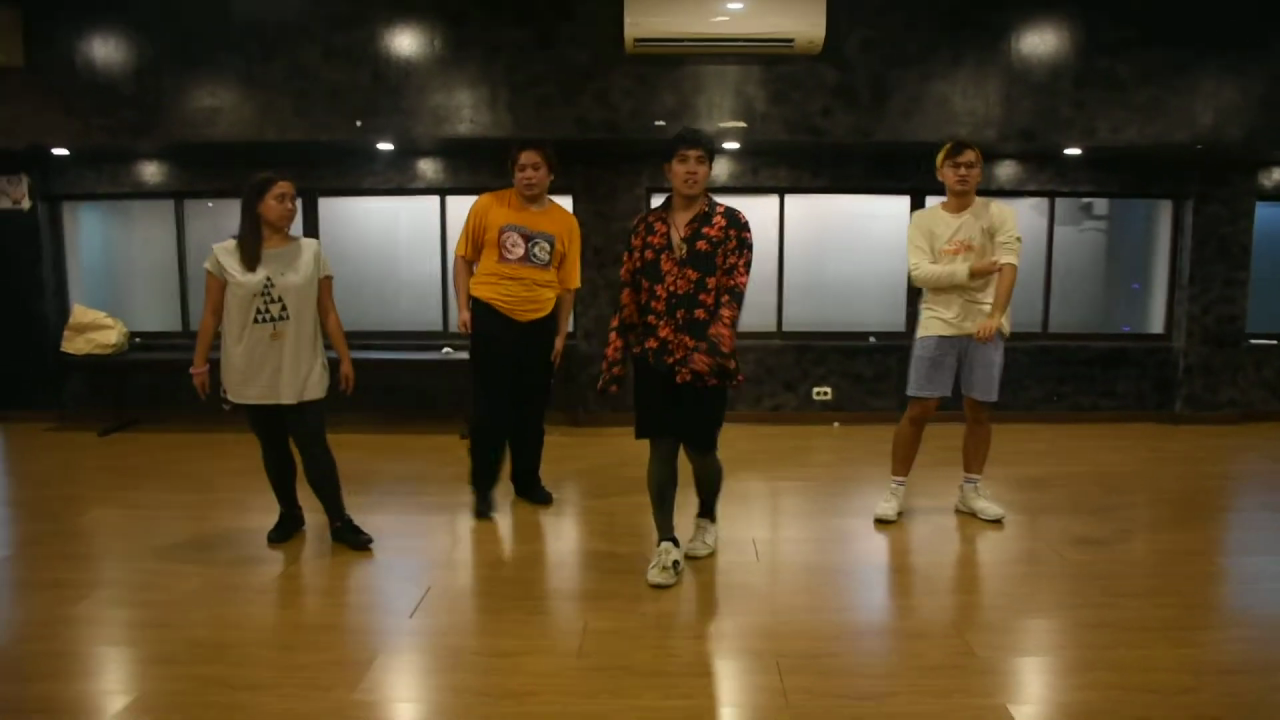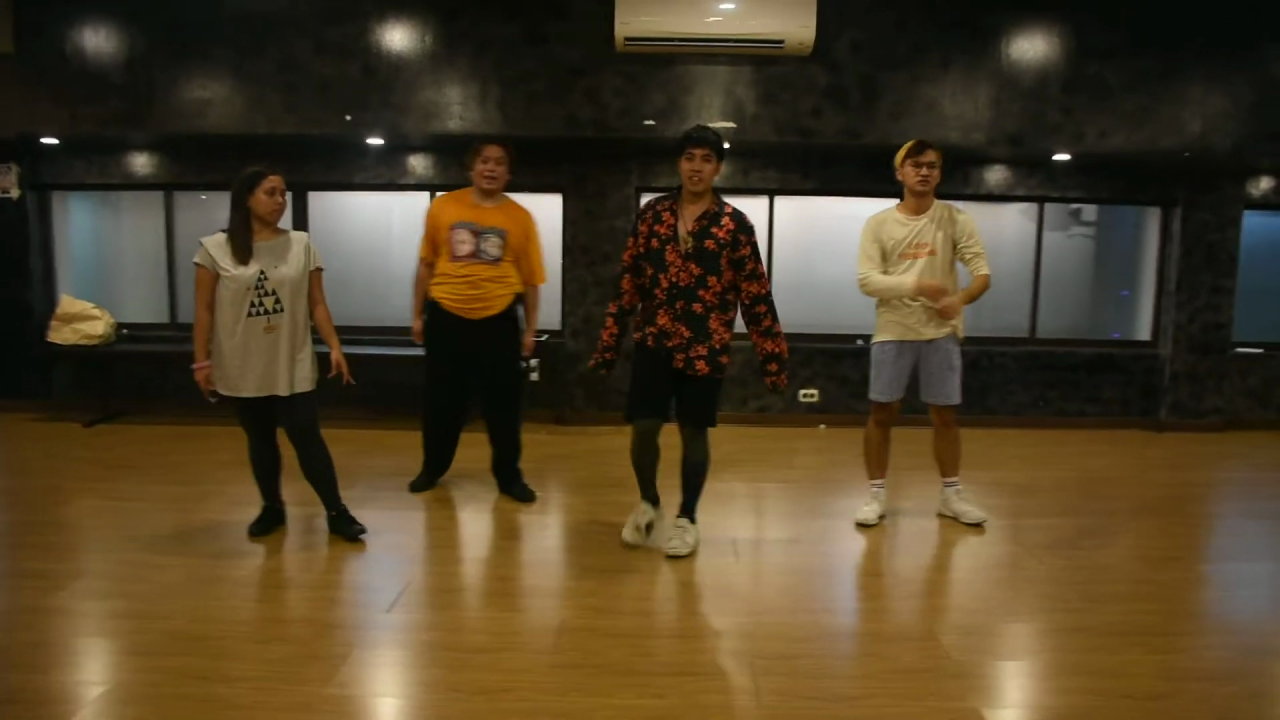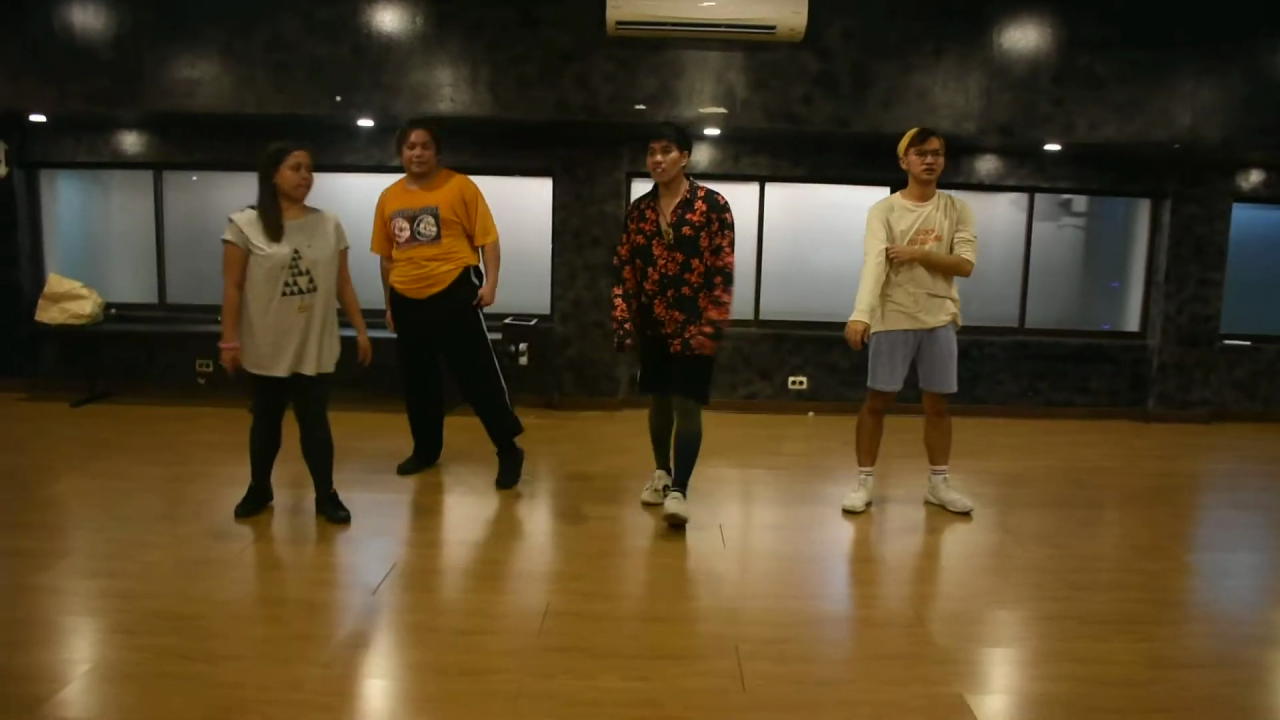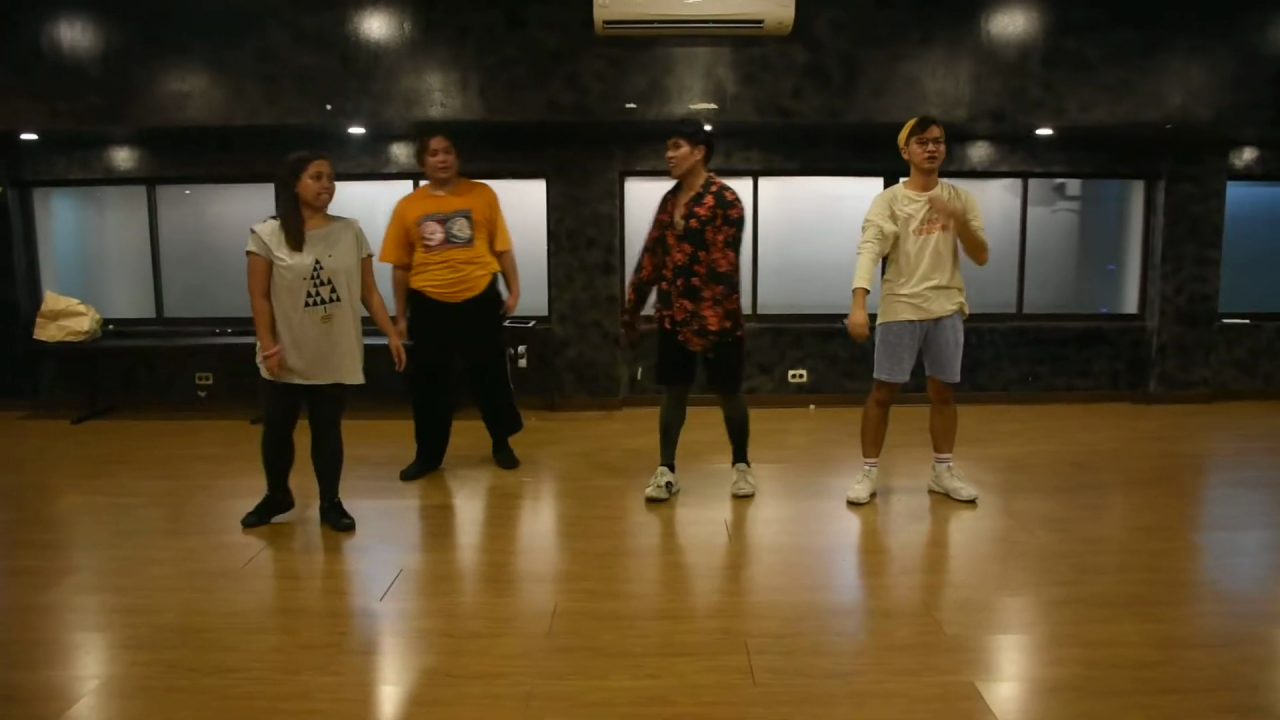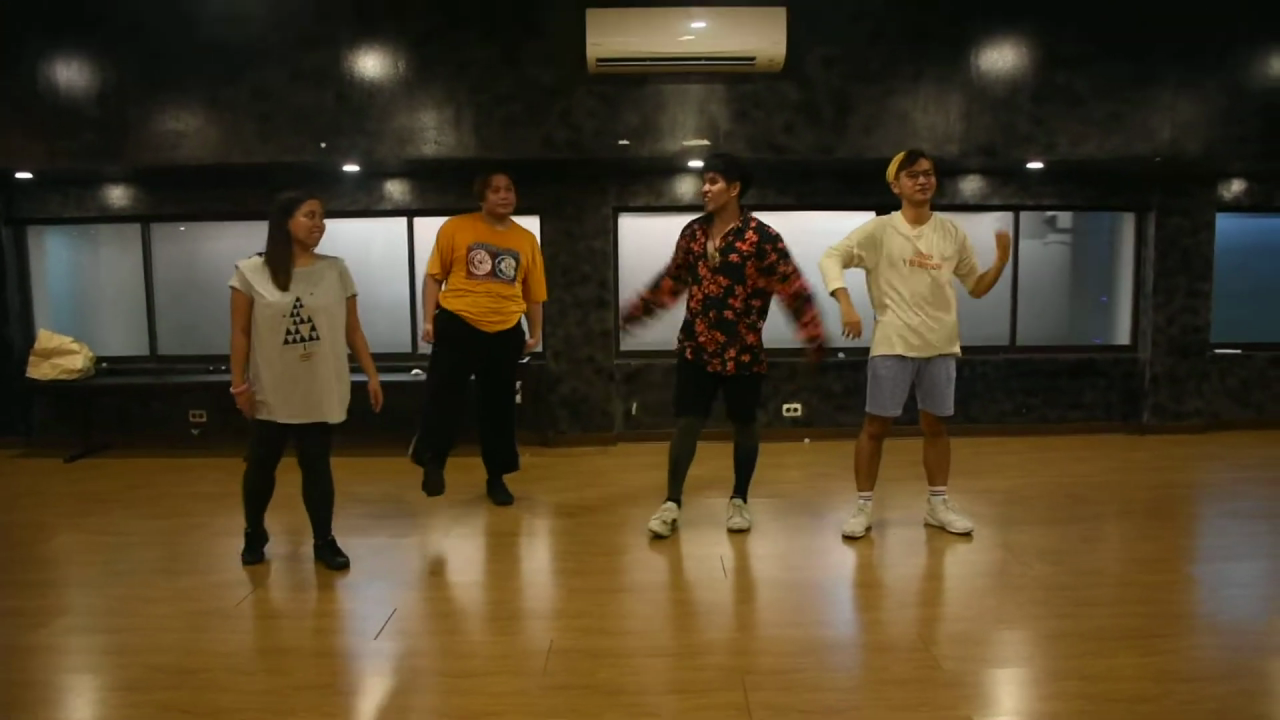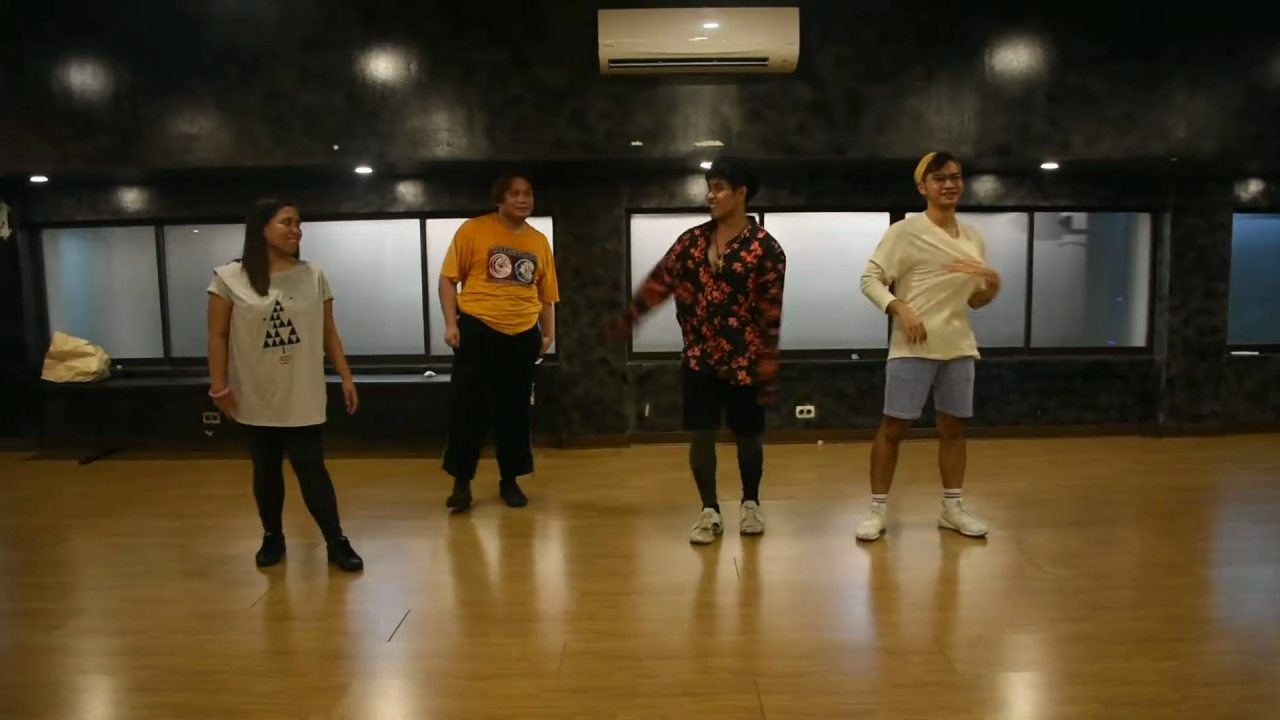
dt=0.5s
person 1, frame 1
left shoulder: (731, 223)
right shoulder: (646, 225)
left elbow: (733, 292)
right elbow: (629, 294)
left wrist: (715, 345)
right wrist: (615, 355)
left hip: (706, 358)
right hip: (654, 357)
left knee: (700, 449)
right knee: (661, 447)
left ankle: (707, 519)
right ankle: (666, 544)
person 1, frame 2
left shoulder: (735, 224)
right shoulder: (652, 213)
left elbow: (755, 294)
right elbow: (629, 279)
left wrist: (773, 355)
right wrist: (609, 338)
left hip: (704, 346)
right hip: (653, 341)
left knee: (694, 432)
right knee: (643, 428)
left ankle: (686, 519)
right ankle: (647, 504)
person 1, frame 3
left shoulder: (713, 205)
right shoulder: (639, 210)
left elbow: (722, 270)
right elbow: (625, 269)
left wrist: (711, 324)
right wrist: (623, 318)
left hip: (696, 325)
right hip: (654, 323)
left knee: (687, 407)
right knee: (659, 400)
left ankle: (677, 494)
right ankle: (661, 473)
person 1, frame 4
left shoulder: (724, 200)
right shoulder: (669, 201)
left elbow: (723, 268)
right elbow: (651, 257)
left wrist: (708, 323)
right wrist: (632, 307)
left hip: (717, 319)
right hip: (673, 316)
left knee: (729, 395)
right knee: (674, 393)
left ankle: (741, 465)
right ankle: (666, 471)
person 1, frame 5
left shoulder: (760, 237)
right shoulder: (693, 232)
left elbow: (792, 285)
right elbow: (672, 278)
left wrist: (813, 333)
right wrist: (638, 310)
left hip: (742, 348)
right hip: (695, 347)
left knee: (744, 425)
right knee: (686, 423)
left ankle: (739, 501)
right ankle: (671, 503)
person 1, frame 6
left shoulder: (764, 247)
right shoulder: (693, 240)
left elbow: (771, 315)
right elbow: (661, 280)
left wrist: (768, 373)
right wrist: (630, 316)
left hip: (744, 360)
right hip: (699, 357)
left knee: (747, 436)
right knee: (701, 435)
left ankle: (750, 503)
right ankle: (710, 511)
person 2, frame 1
left shoulder: (997, 214)
right shoulder: (922, 220)
left elbow: (1007, 266)
right elbow: (919, 273)
left wrist: (997, 314)
right wrist: (969, 270)
left hip: (983, 327)
right hip: (937, 326)
left knee: (979, 412)
right knee: (917, 411)
left ankle: (971, 491)
right ankle: (896, 490)
person 2, frame 2
left shoulder: (956, 220)
right shoulder: (878, 224)
left elbow: (982, 272)
right elbow: (867, 281)
left wrist: (960, 299)
right wrist: (915, 286)
left hip: (941, 331)
right hip: (892, 331)
left knee: (945, 415)
right knee: (881, 413)
left ankle: (951, 495)
right ankle: (876, 495)
person 2, frame 3
left shoulder: (957, 210)
right shoulder: (884, 210)
left elbow: (966, 265)
right elbow: (874, 262)
left wrist: (919, 255)
right wrist: (860, 314)
left hip: (940, 319)
right hip: (893, 319)
left knee: (937, 404)
right knee: (876, 401)
left ankle: (939, 483)
right ankle: (865, 481)
person 2, frame 4
left shoulder: (960, 199)
right shoulder: (888, 200)
left elbow: (982, 256)
right elbow: (868, 251)
left wrist: (957, 218)
right wrist: (858, 303)
left hip: (946, 309)
right hip: (899, 309)
left knee: (943, 391)
right knee: (883, 392)
left ankle: (943, 471)
right ankle: (868, 472)
person 2, frame 5
left shoulder: (952, 234)
right shoulder: (880, 229)
left elbow: (976, 286)
right elbow: (832, 258)
left wrist: (1000, 262)
right wrist: (844, 300)
left hip: (940, 345)
right hip: (892, 344)
left knee: (936, 425)
right knee: (876, 425)
left ankle: (938, 504)
right ankle: (863, 506)
person 2, frame 6
left shoulder: (973, 238)
right shoulder: (904, 232)
left elbow: (975, 300)
right elbow: (871, 279)
left wrist: (990, 289)
right wrist: (901, 311)
left hip: (959, 347)
right hip: (912, 348)
left knee: (952, 426)
right knee: (893, 427)
left ankle: (952, 506)
right ankle: (878, 509)
person 3, frame 1
left shoulder: (311, 252)
right shoulder: (225, 255)
left elbow: (327, 311)
right elbow: (212, 315)
left wrist: (345, 358)
right wrist: (200, 364)
left hip: (302, 372)
right hip: (252, 375)
left knee: (313, 446)
right knee: (273, 447)
left ankle: (339, 521)
right ankle: (290, 513)
person 3, frame 2
left shoulder: (301, 244)
right shoulder: (215, 248)
left elbow: (316, 303)
right elbow: (204, 309)
left wrist: (335, 348)
right wrist: (201, 360)
left hip: (293, 365)
right hip: (242, 369)
left knee: (307, 437)
right knee: (259, 439)
left ankle: (336, 512)
right ankle: (272, 508)
person 3, frame 3
left shoulder: (329, 224)
right shoulder: (245, 225)
left elbow: (342, 284)
right elbow: (233, 287)
left wrist: (361, 330)
right wrist: (230, 340)
left hip: (315, 345)
right hip: (266, 346)
left knee: (314, 419)
right knee: (265, 419)
left ankle: (326, 494)
right ankle: (259, 489)
person 3, frame 4
left shoulder: (350, 232)
right shoulder: (267, 236)
left elbow: (368, 291)
right elbow: (259, 297)
left wrist: (392, 334)
right wrist: (269, 348)
left hip: (336, 355)
right hip: (288, 356)
left knee: (328, 428)
right knee: (276, 428)
left ankle: (330, 503)
right ankle: (277, 496)
person 3, frame 5
left shoulder: (336, 271)
right shoulder: (251, 272)
left elbow: (352, 329)
right elbow: (240, 333)
left wrist: (371, 375)
right wrist: (240, 383)
left hip: (321, 392)
right hip: (270, 393)
left knee: (316, 465)
right knee: (260, 464)
left ankle: (324, 541)
right ankle: (254, 533)
person 3, frame 6
left shoulder: (314, 276)
right shoulder: (229, 278)
left elbow: (329, 333)
right elbow: (218, 336)
left wrist: (346, 378)
right wrist: (219, 386)
left hip: (303, 395)
right hip: (255, 396)
left knee: (310, 466)
right knee: (265, 467)
left ankle: (336, 541)
right ankle: (272, 537)
person 4, frame 1
left shoulder: (566, 222)
right shoulder: (487, 206)
left elbow: (566, 284)
right elbow: (464, 259)
left wrist: (561, 333)
right wrist: (463, 308)
left hip: (539, 324)
right hip: (490, 317)
left knee: (531, 407)
right knee: (490, 404)
left ankle: (527, 481)
right ankle: (483, 486)
person 4, frame 2
left shoulder: (520, 217)
right shoulder: (443, 206)
left elbow: (530, 278)
right elbow: (426, 264)
left wrist: (529, 328)
right wrist: (418, 314)
left hip: (498, 320)
right hip: (446, 316)
left knee: (503, 402)
right knee: (442, 400)
left ankle: (509, 475)
right ankle: (433, 468)
person 4, frame 3
left shoulder: (460, 187)
right shoulder: (388, 198)
left elbow: (487, 238)
right elbow: (386, 256)
left wrist: (490, 281)
right wrist: (389, 305)
left hip: (455, 293)
right hip: (409, 301)
left knee: (476, 373)
right knee: (417, 380)
left ankle: (509, 449)
right ankle: (425, 450)
person 4, frame 4
left shoulder: (482, 195)
right shoulder: (407, 207)
left elbow: (502, 248)
right elbow: (401, 266)
left wrist: (513, 289)
right wrist: (402, 315)
left hip: (480, 300)
right hip: (430, 305)
left knee: (491, 375)
right knee: (429, 384)
left ankle: (502, 442)
right ankle: (428, 455)
person 4, frame 5
left shoulder: (527, 240)
right shoulder: (455, 228)
left elbow: (533, 294)
right elbow: (434, 276)
left wrist: (535, 334)
right wrist: (429, 319)
left hip: (505, 333)
right hip: (457, 325)
left knee: (499, 407)
right knee: (442, 395)
left ankle: (496, 478)
right ankle: (432, 465)
person 4, frame 6
left shoulder: (540, 242)
right shoulder: (472, 230)
left elbow: (545, 295)
right elbow: (448, 278)
left wrist: (548, 333)
right wrist: (451, 323)
left hip: (522, 335)
right hip: (477, 329)
left knee: (515, 409)
right knee: (467, 405)
left ankle: (510, 480)
right ankle: (462, 480)
